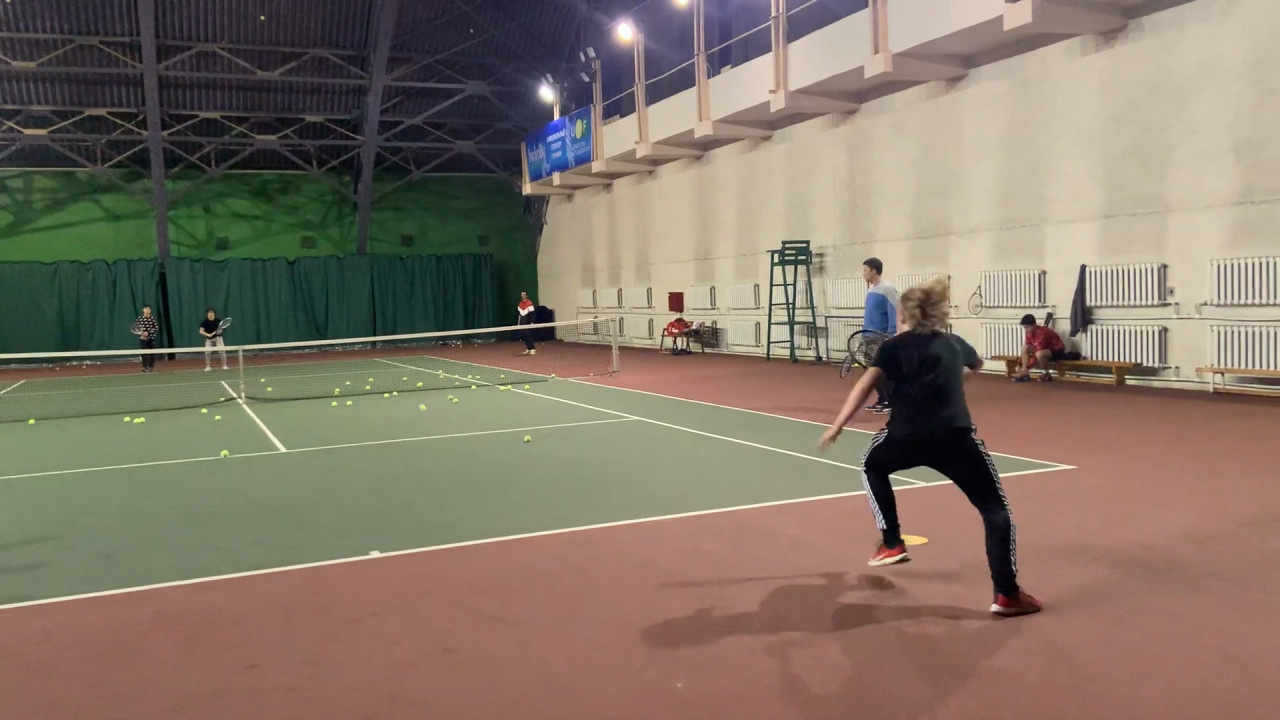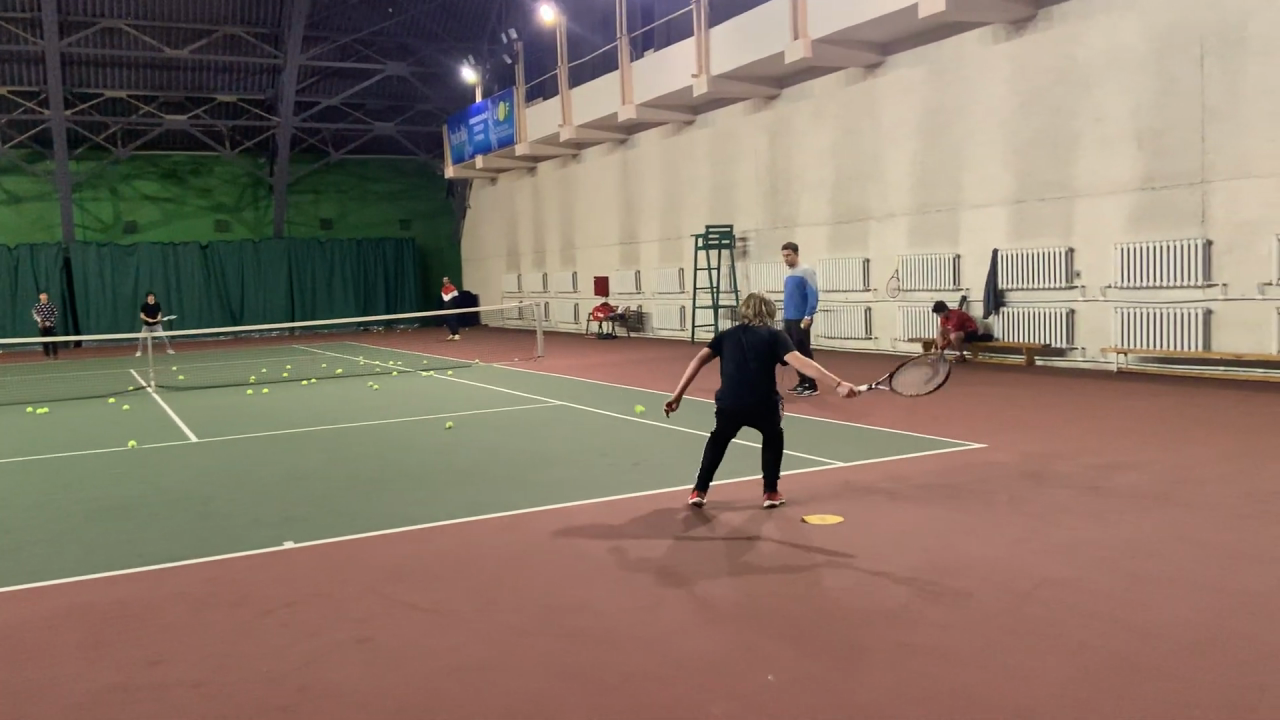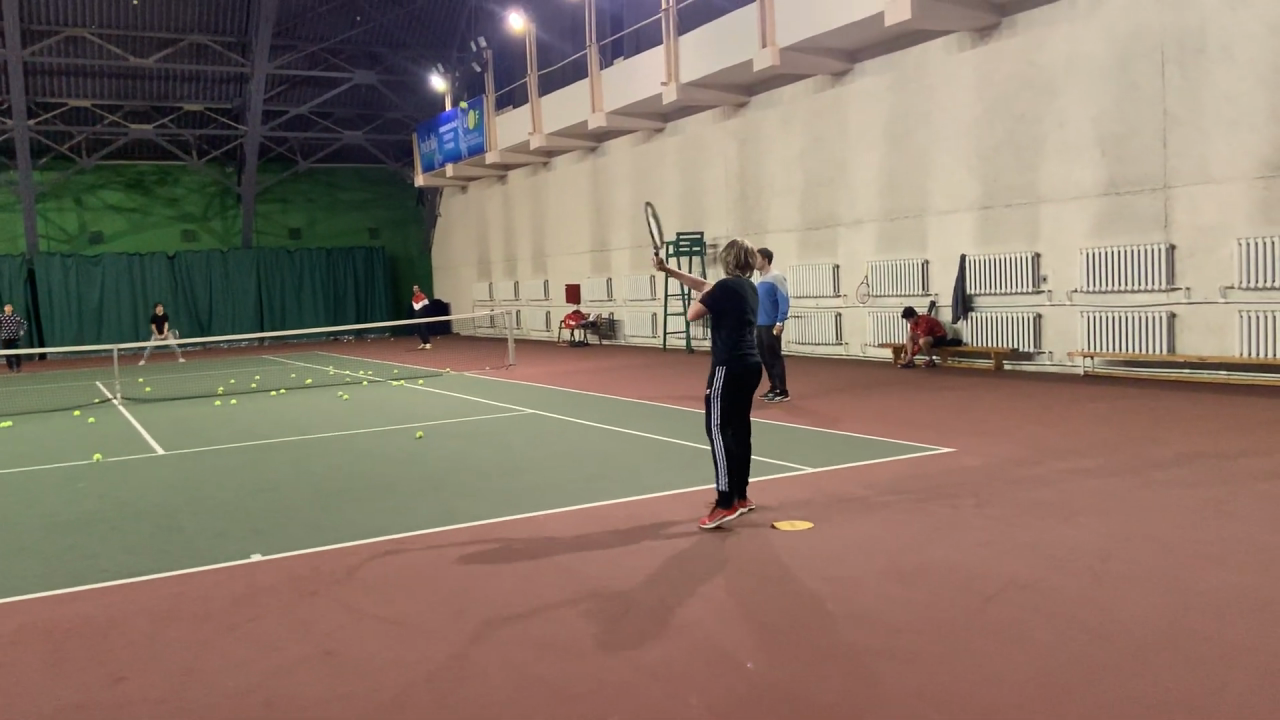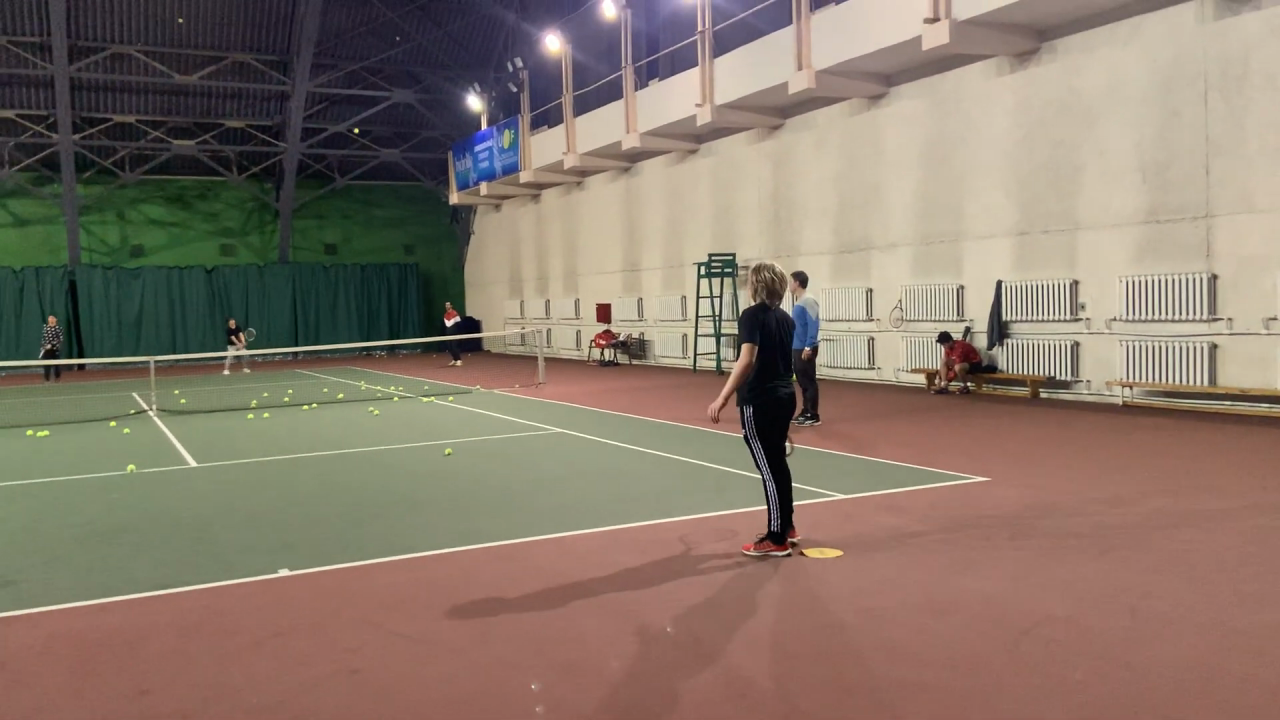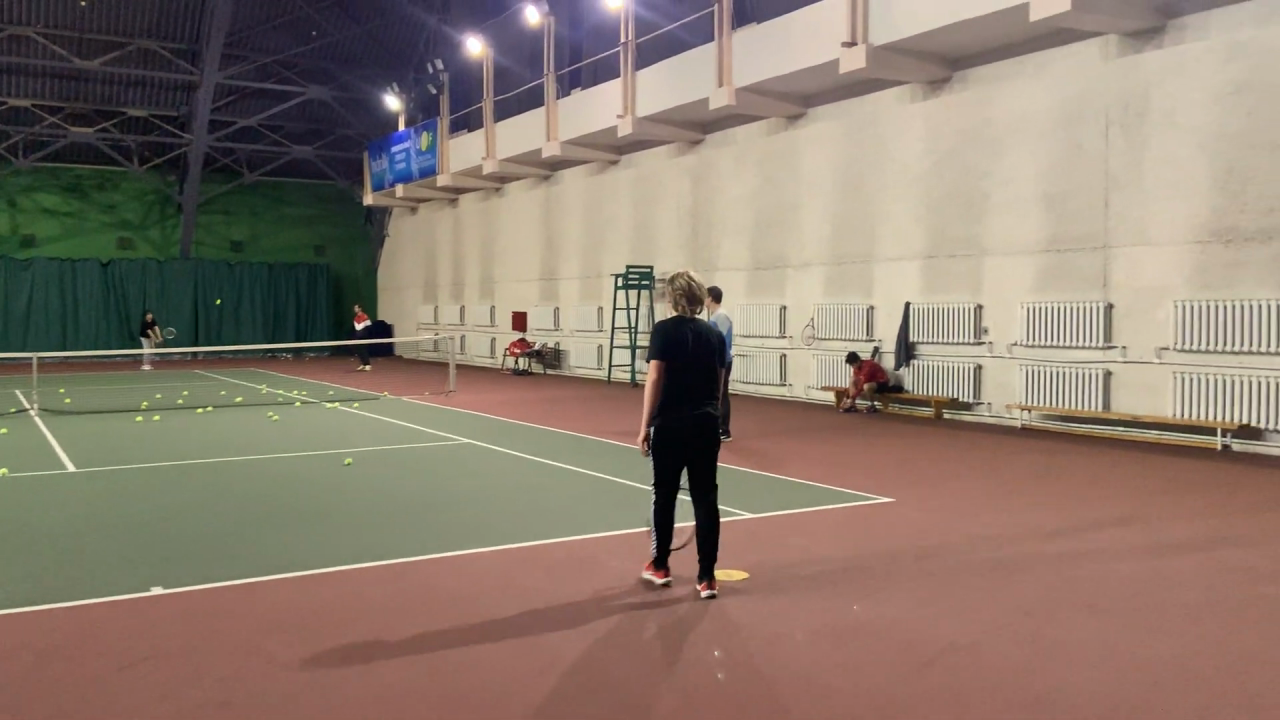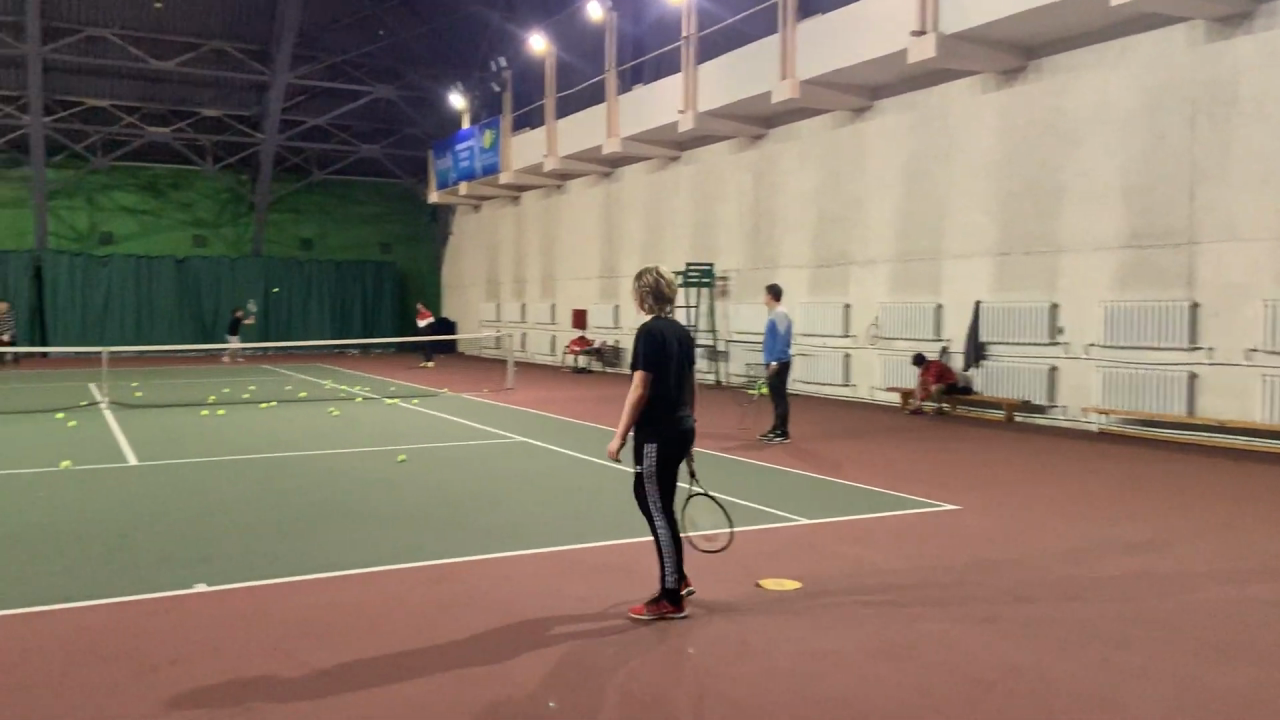
dt=0.7s
person 1, frame 1
left shoulder: (894, 346)
right shoulder: (954, 343)
left elbow: (864, 387)
right elbow: (975, 363)
left wrist: (837, 427)
left hip: (908, 435)
right hip: (955, 434)
left knee: (874, 468)
right knee: (994, 505)
left ankle: (892, 544)
right ankle: (1006, 592)
person 1, frame 2
left shoulder: (726, 335)
right shoulder: (774, 336)
left elbow: (699, 360)
right elbow: (800, 362)
left wrist: (678, 393)
right wrist: (838, 384)
left hip: (730, 404)
right hip: (764, 403)
left knee: (718, 439)
right knee: (773, 436)
left ankle: (699, 491)
right ankle: (770, 490)
person 1, frame 3
left shoulder: (726, 286)
right shoulder: (749, 288)
left elbow: (693, 315)
right elbow: (706, 286)
left wrist: (700, 299)
right wrist: (668, 269)
left hip: (729, 367)
right hip: (750, 366)
left knee: (718, 433)
right knee: (740, 431)
left ankle: (725, 503)
right ankle: (739, 496)
person 1, frame 4
left shoulder: (752, 315)
right shoulder: (785, 318)
left elbow: (746, 361)
left wrist: (722, 398)
left hip: (759, 402)
right hip: (783, 398)
left knee: (768, 468)
right knee: (777, 460)
left ankle: (777, 538)
right ankle: (786, 527)
person 1, frame 5
left shoulder: (664, 330)
right shoulder: (715, 335)
left elbow: (654, 379)
right elbow: (718, 384)
left wrist: (645, 426)
left hip: (669, 424)
right hip: (706, 424)
left knee: (664, 493)
right knee: (706, 498)
left ankle: (659, 565)
right ankle: (706, 577)
person 1, frame 6
left shoulder: (650, 332)
right shoulder: (681, 332)
left elbow: (640, 391)
left wrist: (619, 436)
left hip: (657, 434)
right hip: (679, 429)
left knee: (659, 510)
right knee: (649, 499)
left ankle: (671, 598)
right ankle: (678, 578)
